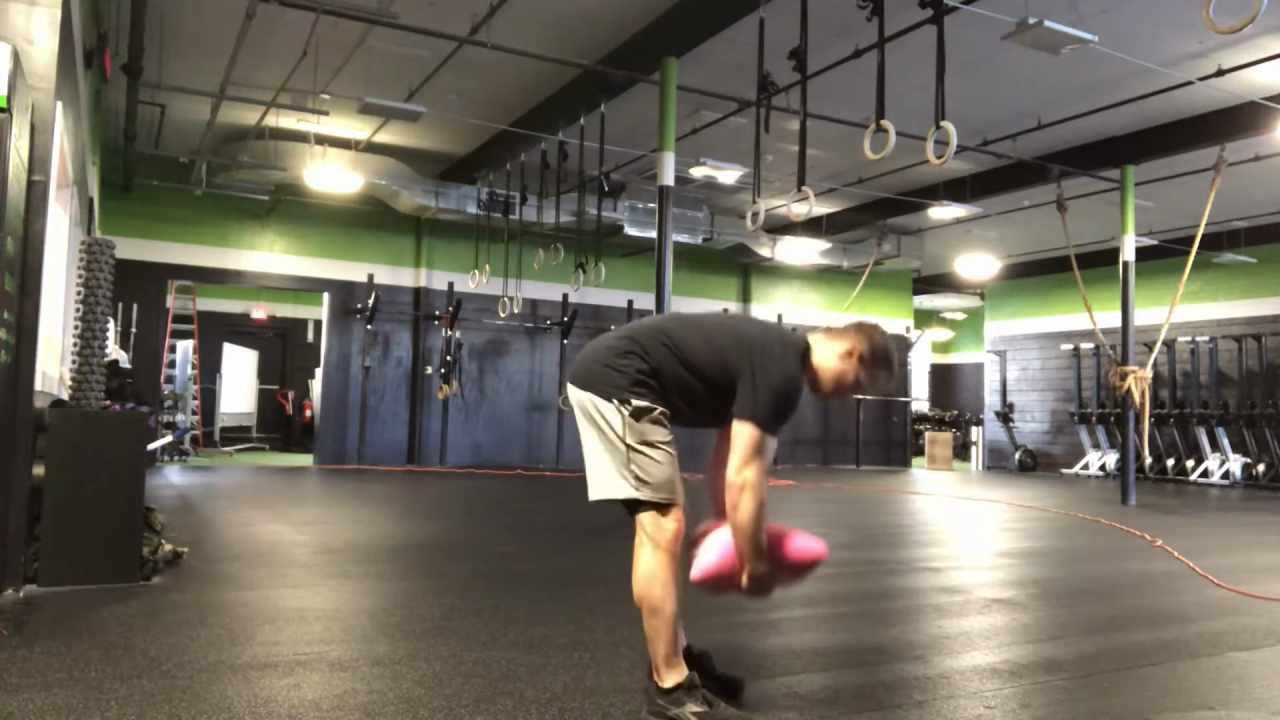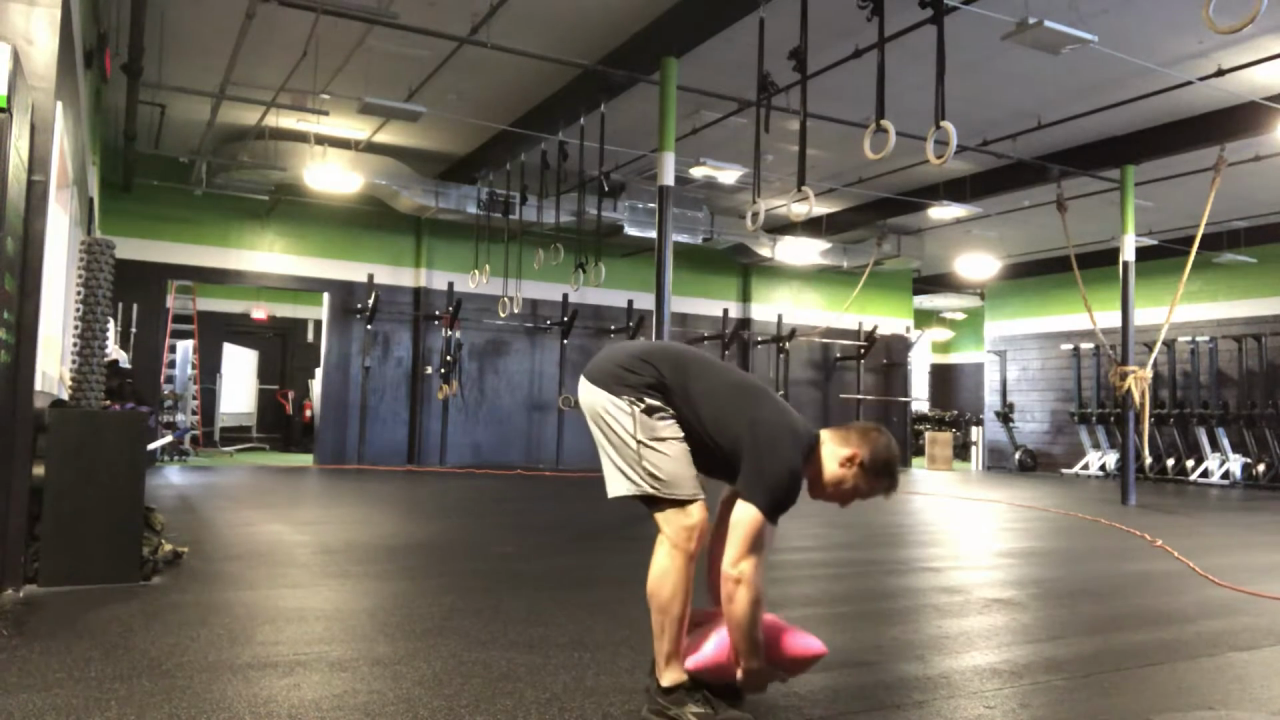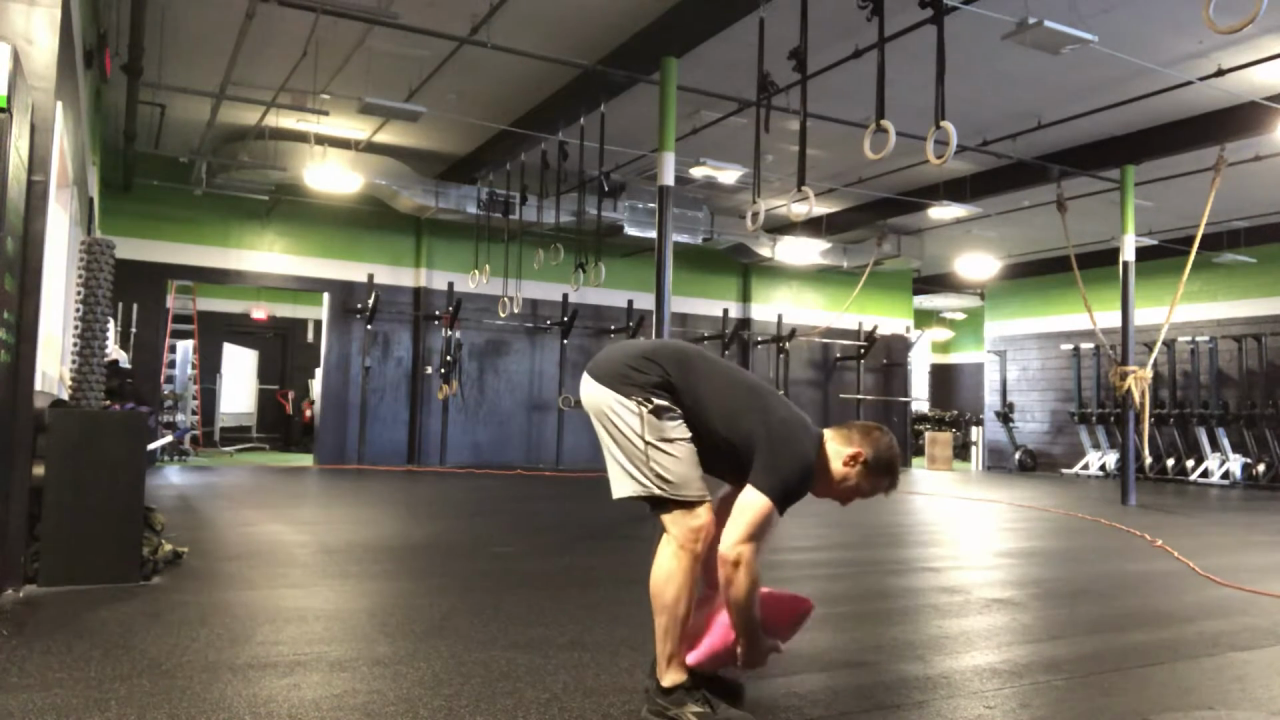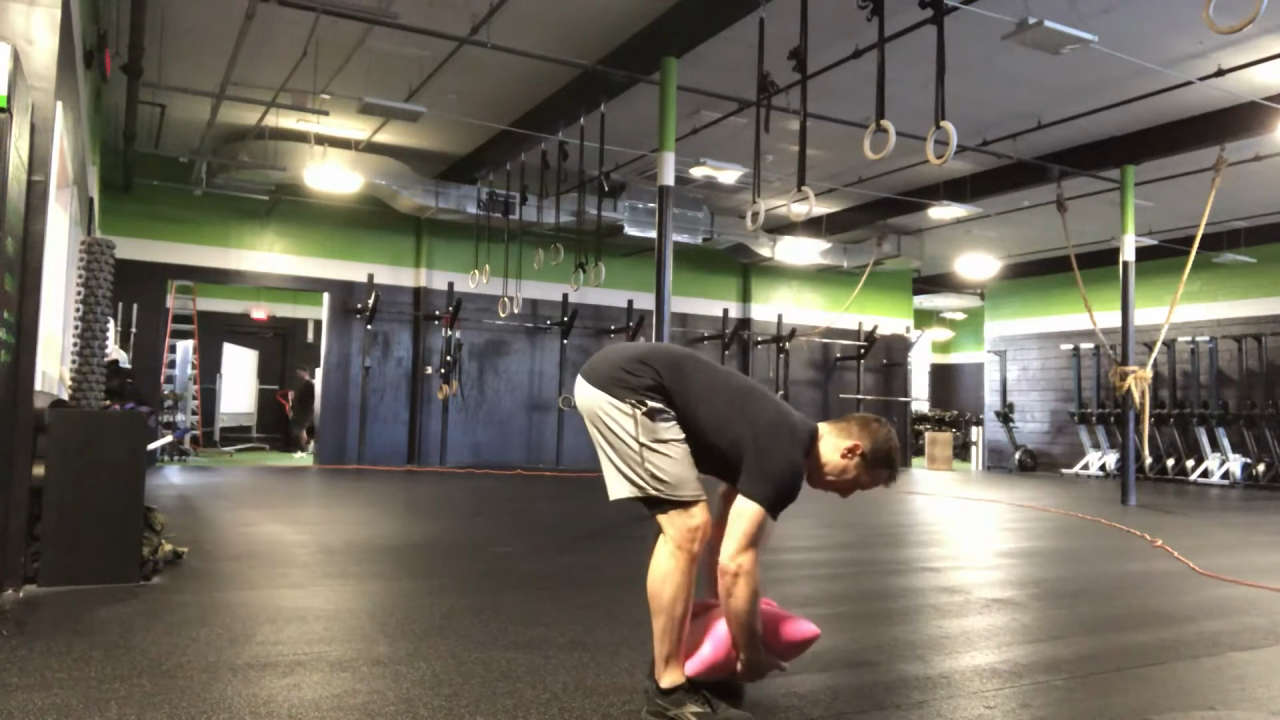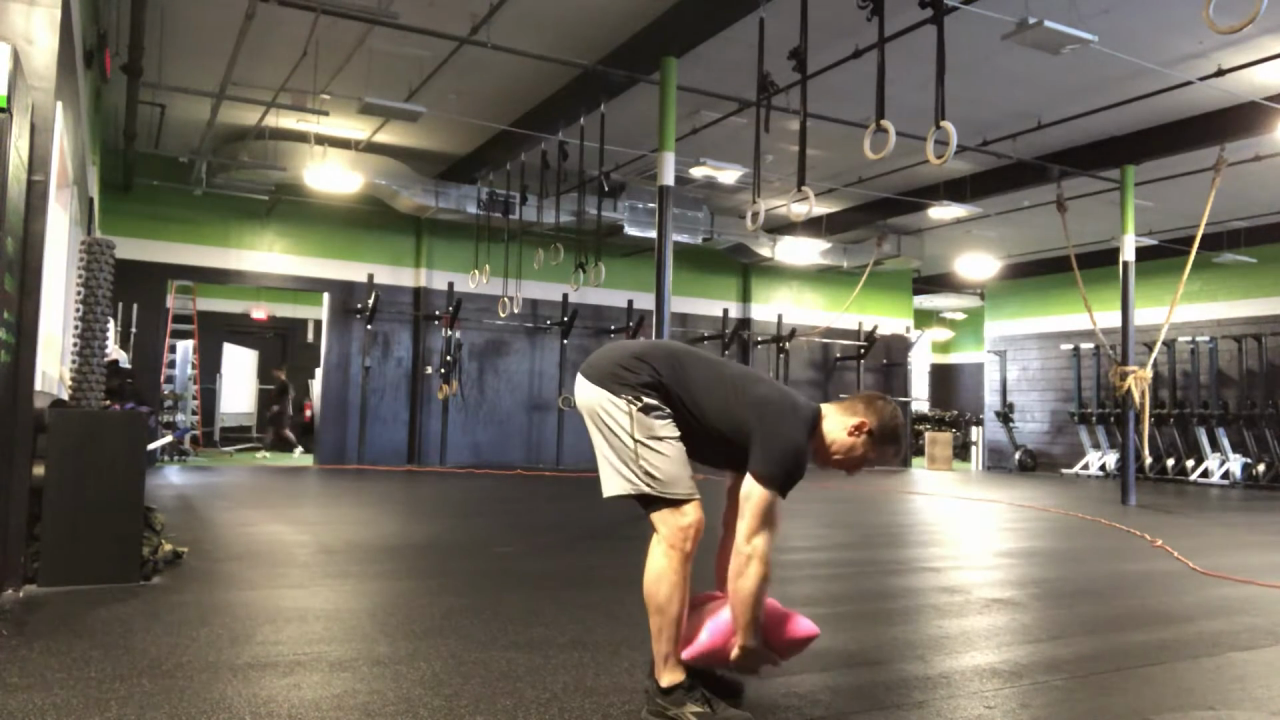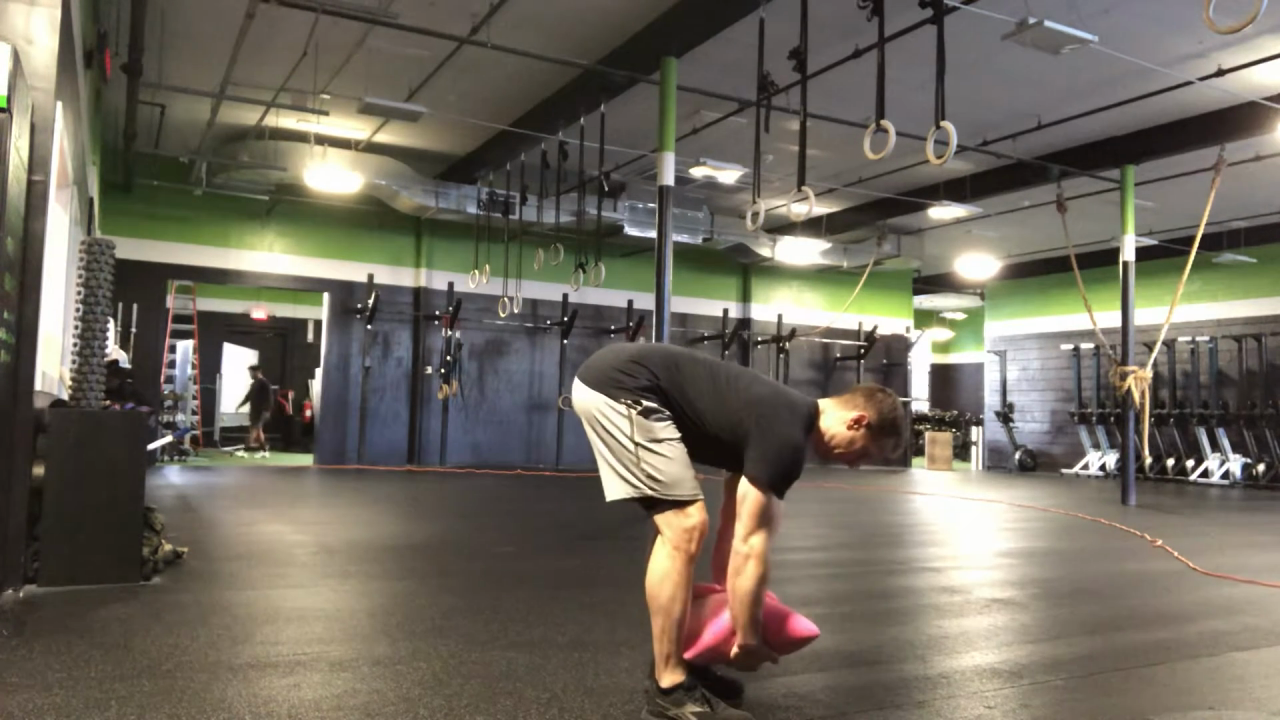
dt=0.4s
person 1, frame 1
left shoulder: (775, 354)
right shoulder: (781, 369)
left elbow: (729, 464)
right elbow: (744, 477)
left wrist: (729, 530)
right wrist: (755, 565)
left hip: (608, 377)
right hip: (615, 381)
left knee: (665, 530)
right knee: (663, 530)
left ankle: (677, 657)
person 1, frame 2
left shoulder: (785, 442)
right shoulder: (784, 460)
left elbow: (727, 548)
right elbow: (739, 567)
left wrist: (723, 617)
right wrist: (751, 662)
left hip: (614, 378)
right hip: (625, 385)
left knee: (682, 528)
right knee: (685, 528)
left ankle: (673, 660)
person 1, frame 3
left shoulder: (786, 441)
right shoulder: (797, 458)
left elbow: (723, 535)
right elbow: (735, 552)
right wrist: (751, 641)
left hip: (617, 374)
right hip: (630, 382)
left knee: (688, 530)
right knee: (690, 531)
left ankle: (674, 660)
person 1, frame 4
left shoulder: (783, 438)
right shoulder: (785, 458)
left elbow: (724, 540)
right elbow: (735, 562)
left wrist: (722, 617)
right wrist: (752, 655)
left hip: (611, 377)
right hip: (623, 386)
left knee: (683, 529)
right knee: (687, 531)
left ankle: (671, 662)
person 1, frame 5
left shoulder: (784, 420)
right shoulder: (790, 437)
left elbow: (737, 530)
right elbow: (751, 545)
left wrist: (726, 606)
right wrist: (747, 641)
left hip: (612, 379)
right hip: (621, 384)
left knee: (675, 527)
right knee: (681, 529)
left ankle: (674, 659)
person 1, frame 6
left shoulder: (782, 417)
right shoulder: (785, 436)
left elbow: (735, 529)
right elbow: (749, 546)
right wrist: (747, 640)
left hip: (609, 381)
right hip: (618, 387)
left knee: (679, 528)
right knee: (685, 529)
left ankle: (676, 659)
